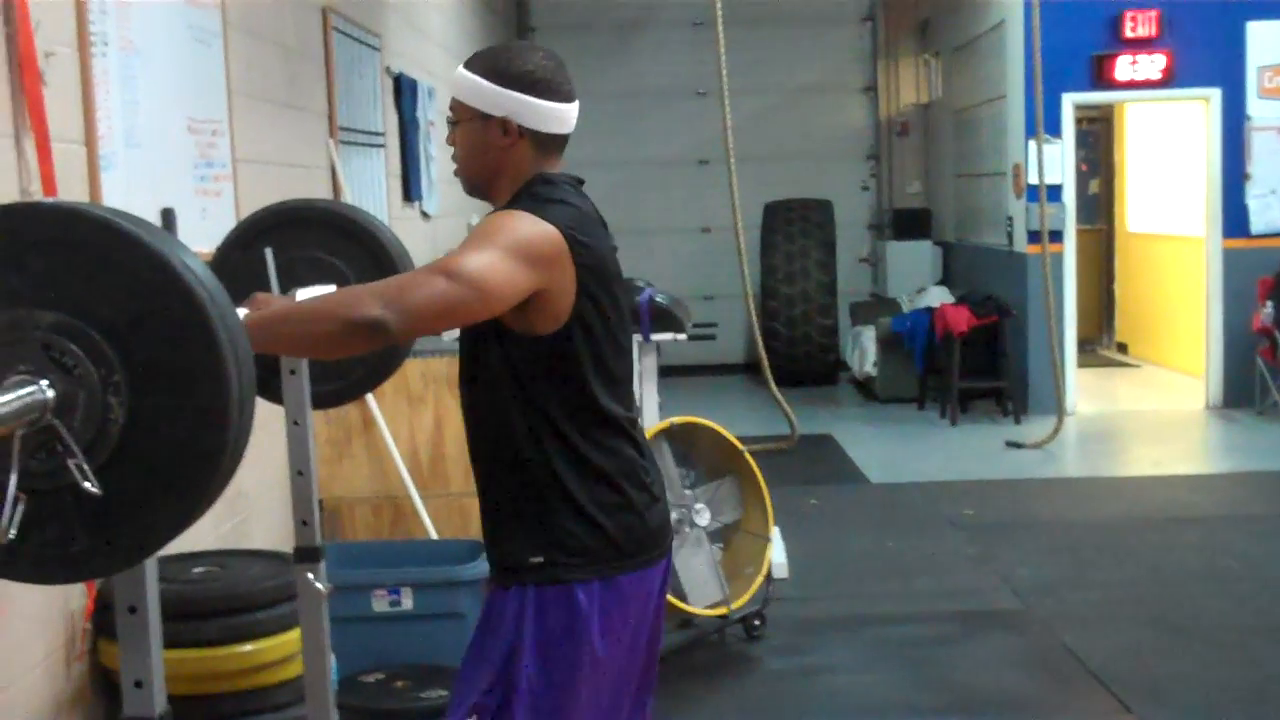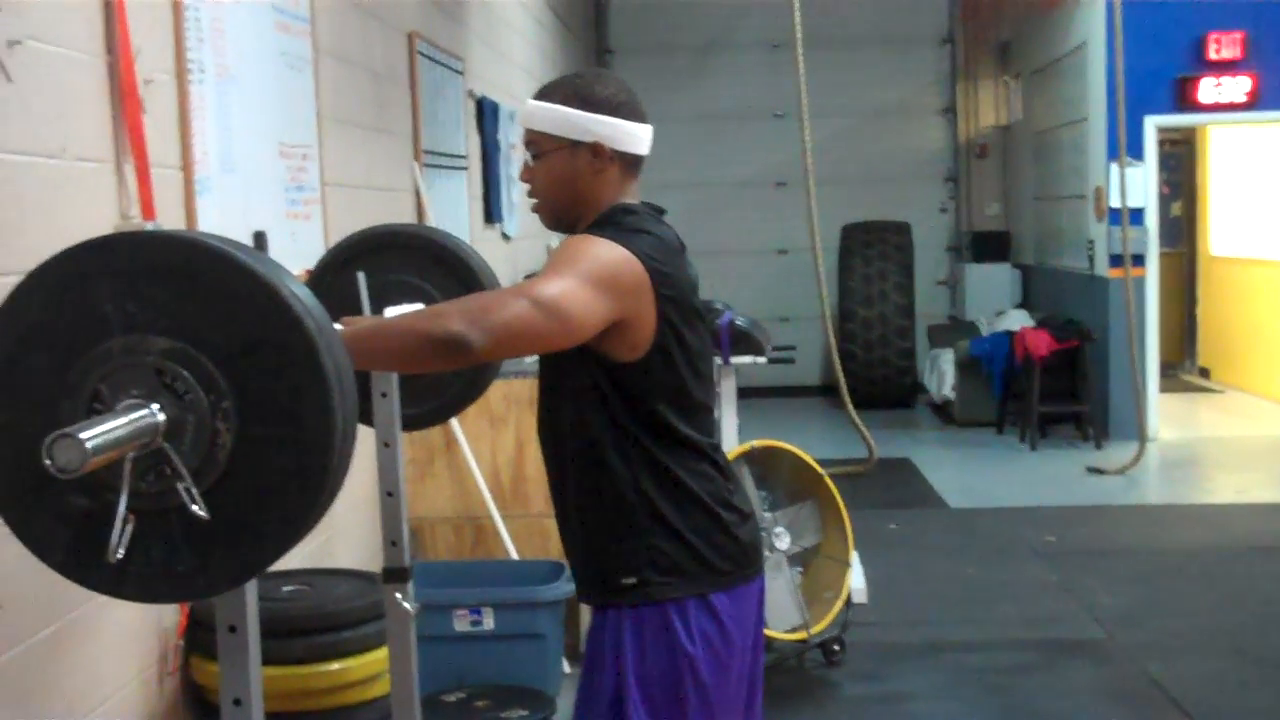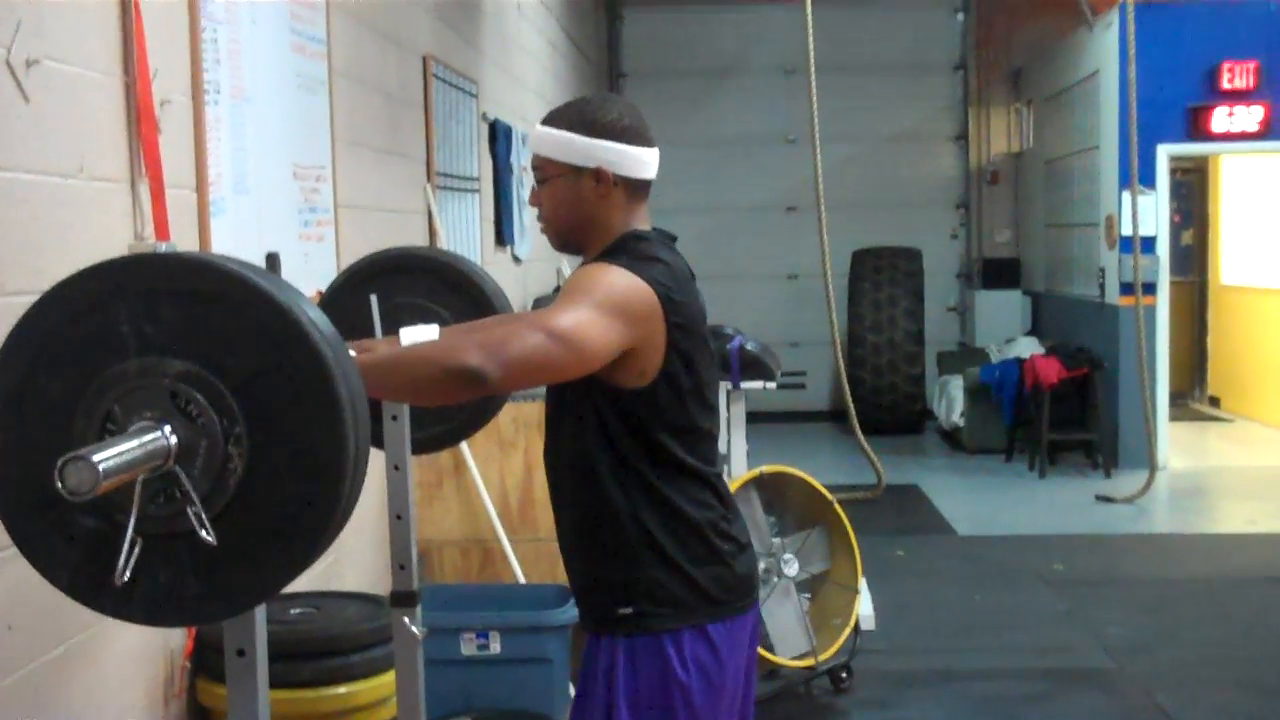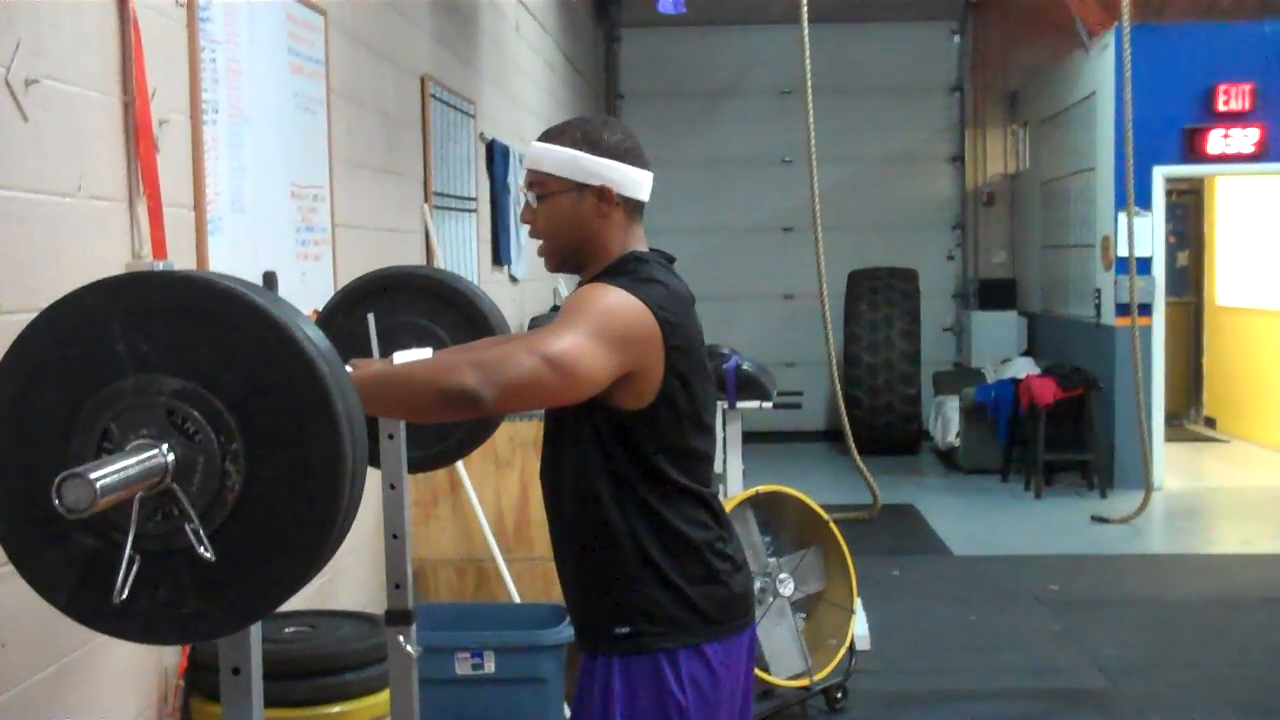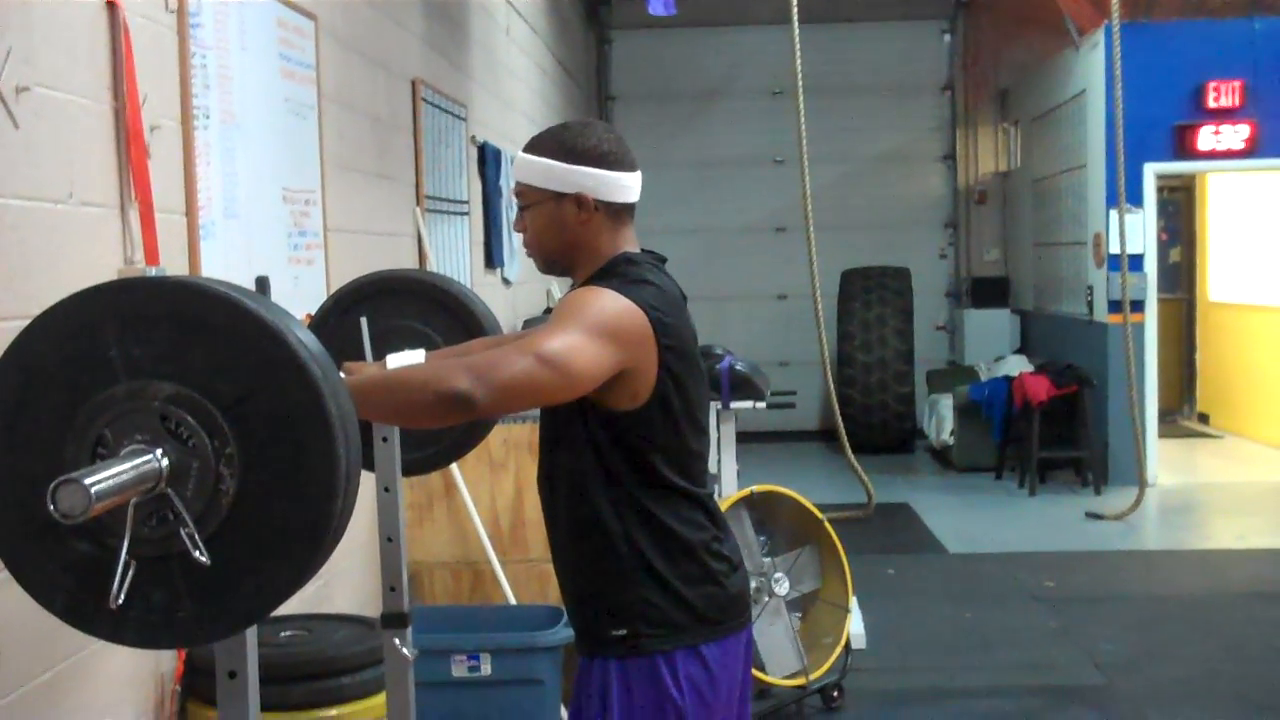
dt=1s
person 1, frame 1
left shoulder: (529, 236)
right shoulder: (561, 220)
left elbow: (379, 316)
right elbow: (418, 299)
right wrist: (293, 310)
left hip: (573, 558)
right hip: (609, 539)
person 1, frame 2
left shoulder: (611, 262)
right shoulder: (638, 245)
left elbow: (465, 334)
right elbow: (506, 310)
right wrist: (363, 329)
left hip: (671, 581)
right hip: (696, 563)
person 1, frame 3
left shoulder: (623, 289)
right shoulder: (646, 272)
left elbow: (478, 366)
right elbow: (527, 330)
right wrist: (392, 350)
left hip: (666, 612)
right hip: (697, 590)
person 1, frame 4
left shoulder: (621, 309)
right shoulder: (641, 291)
left elbow: (473, 386)
right elbow: (522, 350)
right wrist: (382, 372)
left hip: (663, 631)
right hip: (690, 609)
person 1, frame 5
left shoulder: (613, 310)
right shoulder: (636, 291)
left elbow: (465, 390)
right elbow: (516, 350)
right wrist: (380, 375)
left hip: (660, 631)
right hip: (685, 609)
